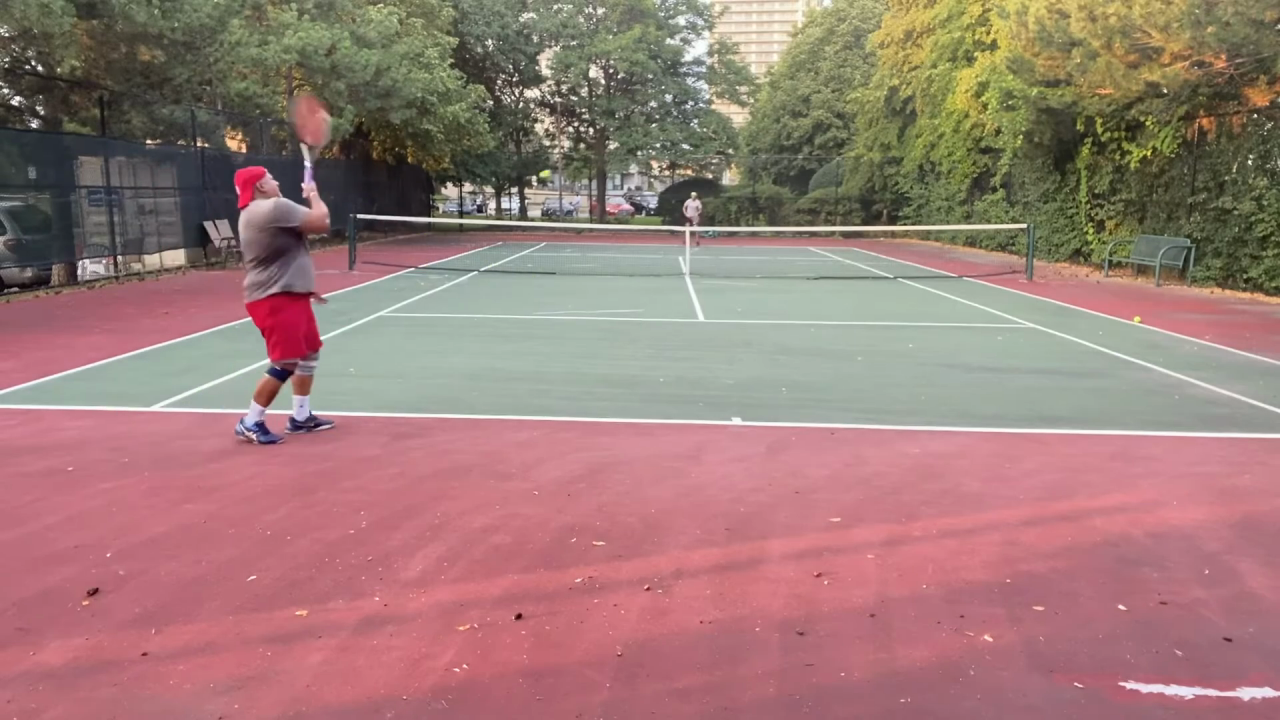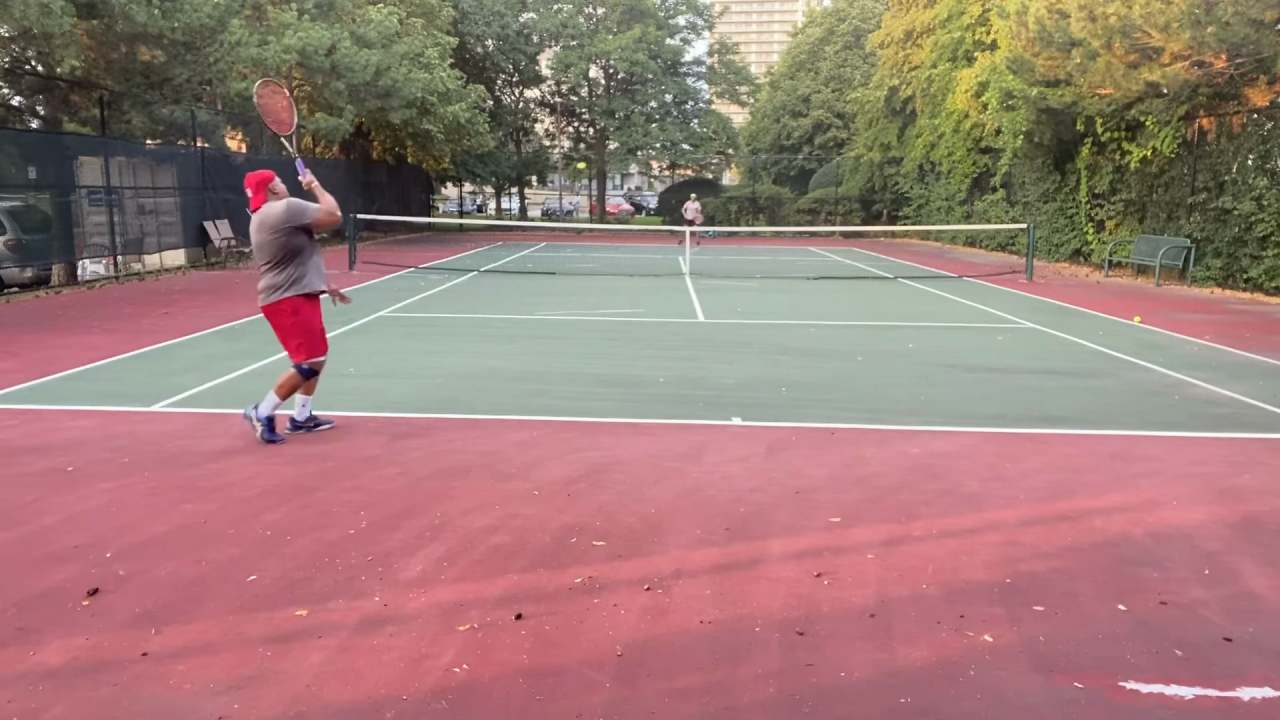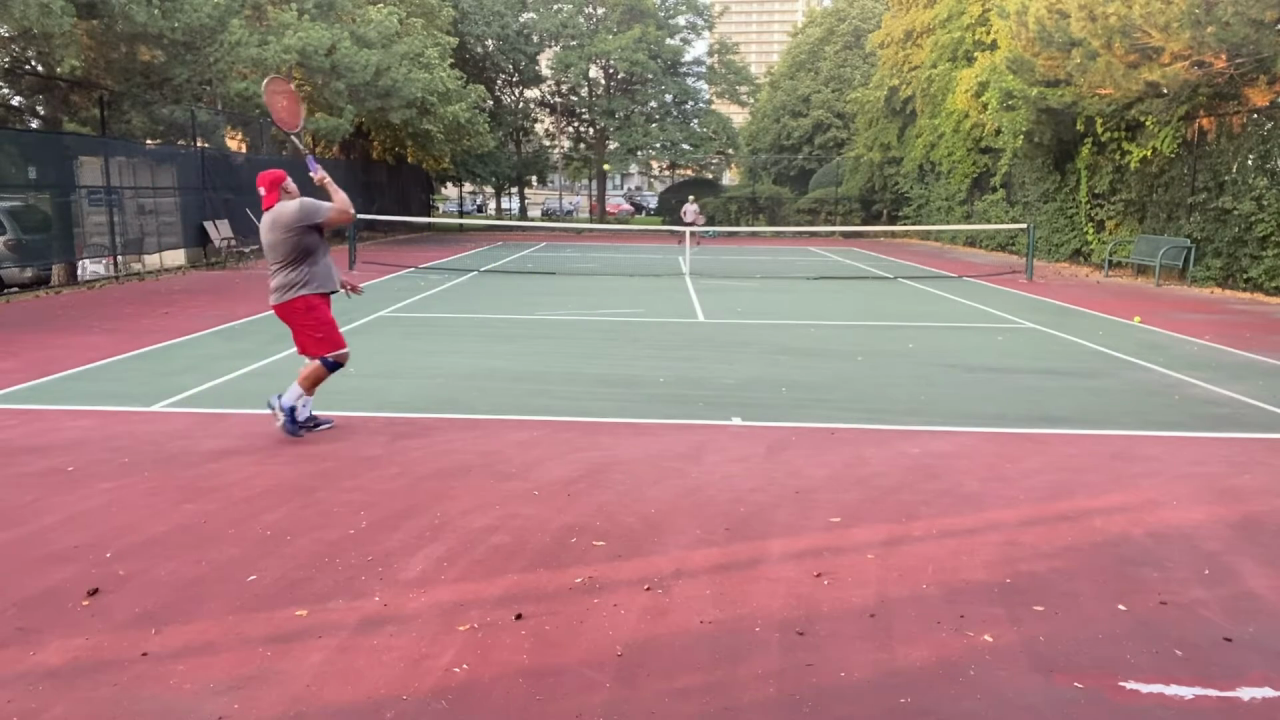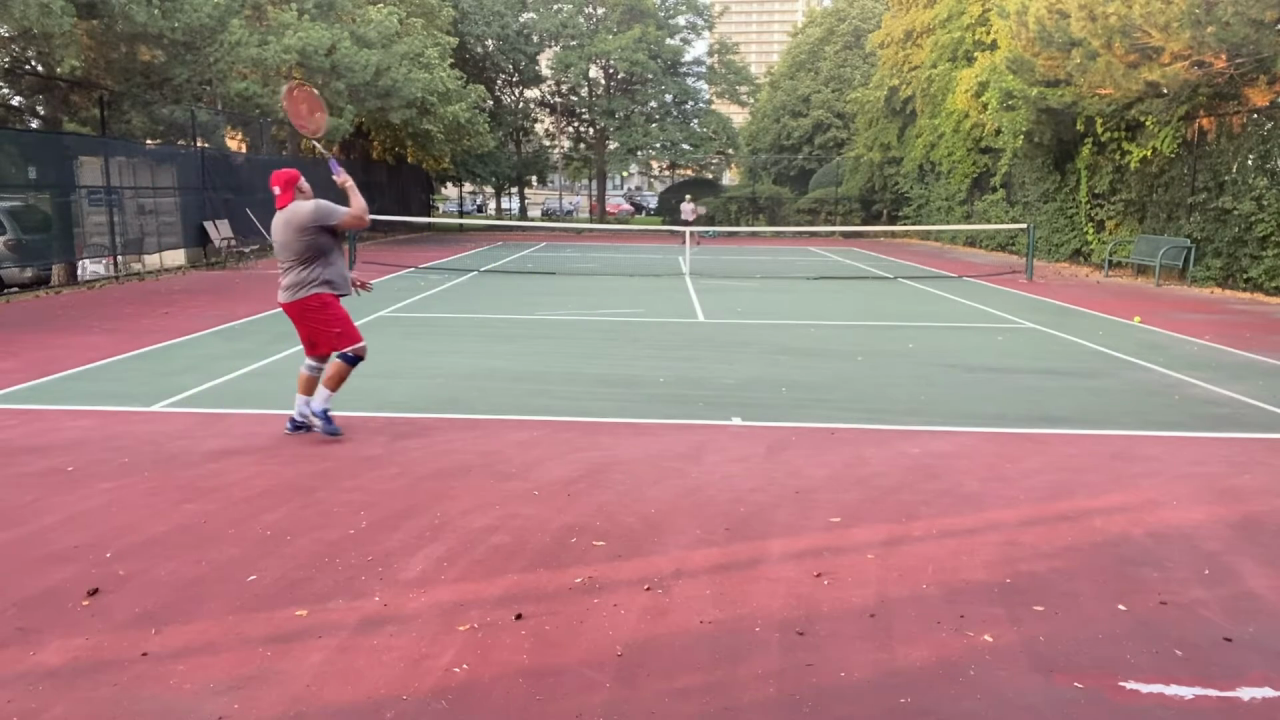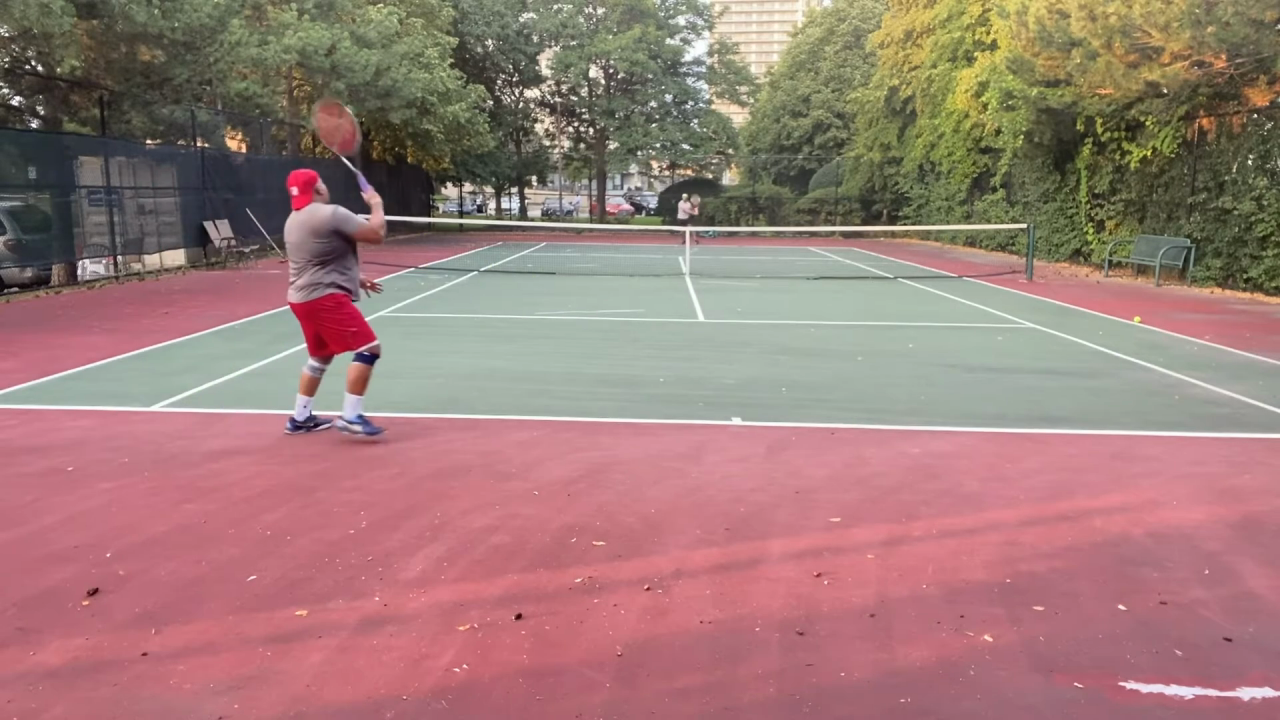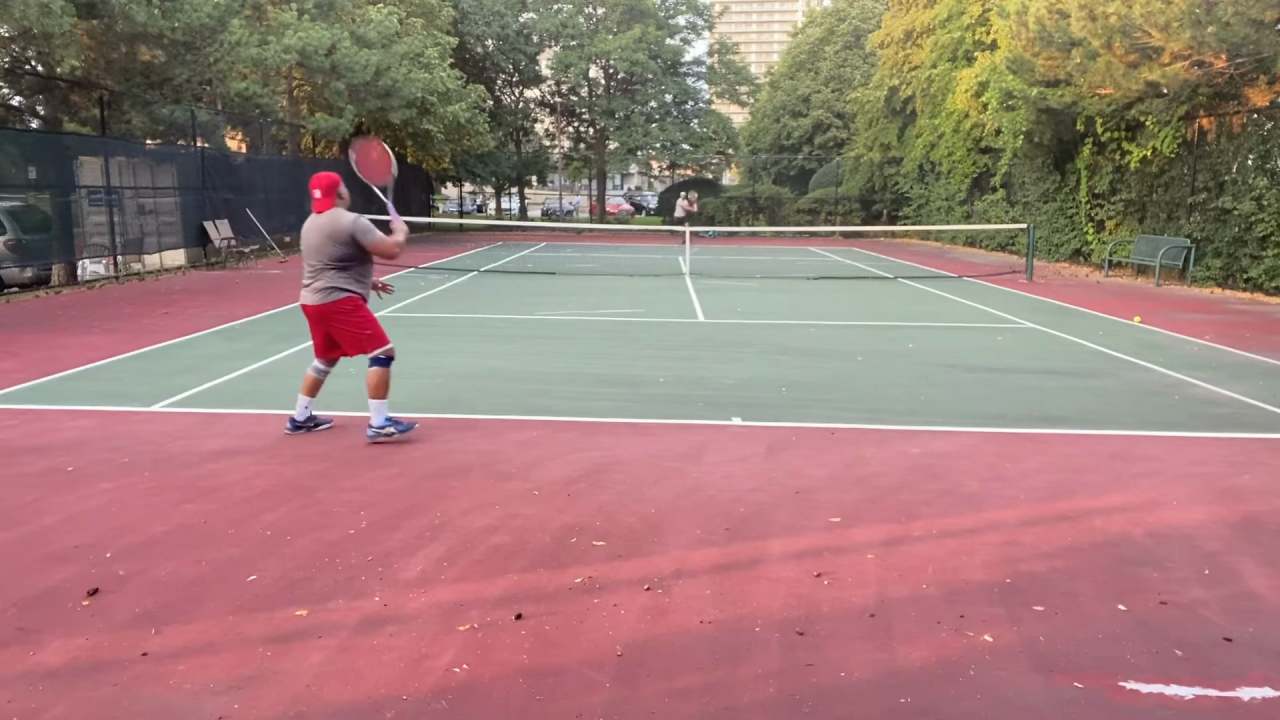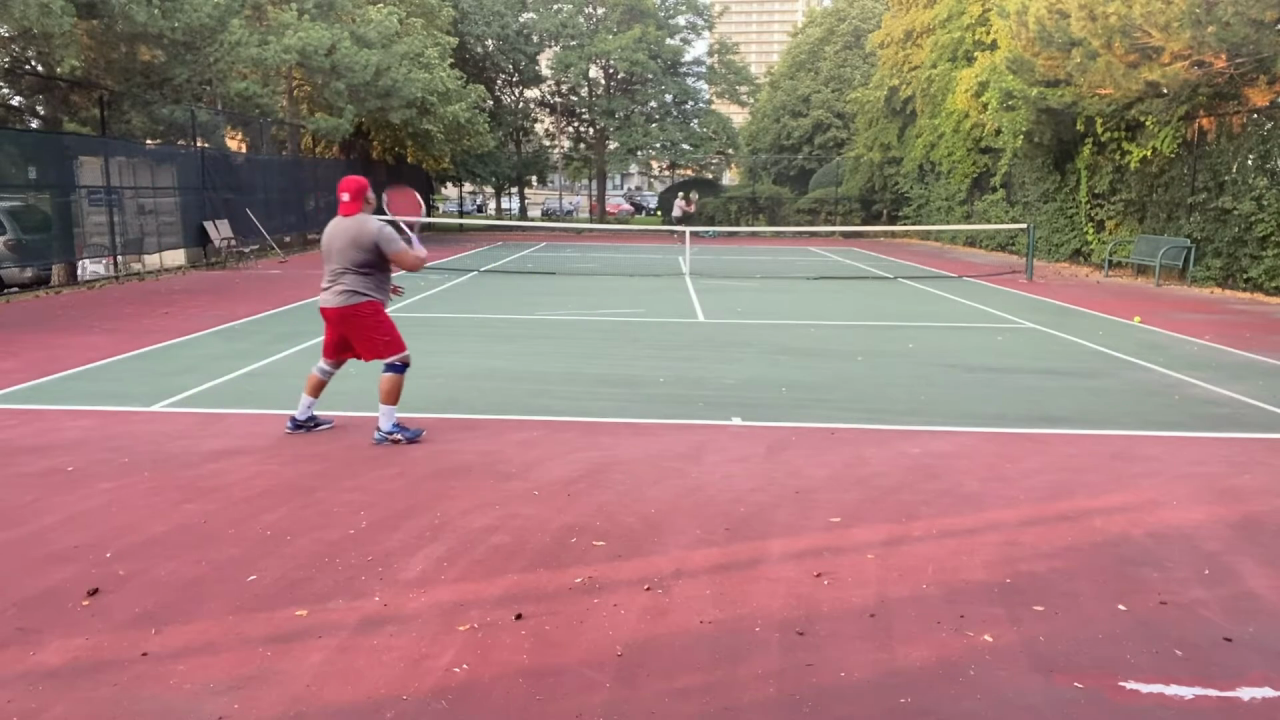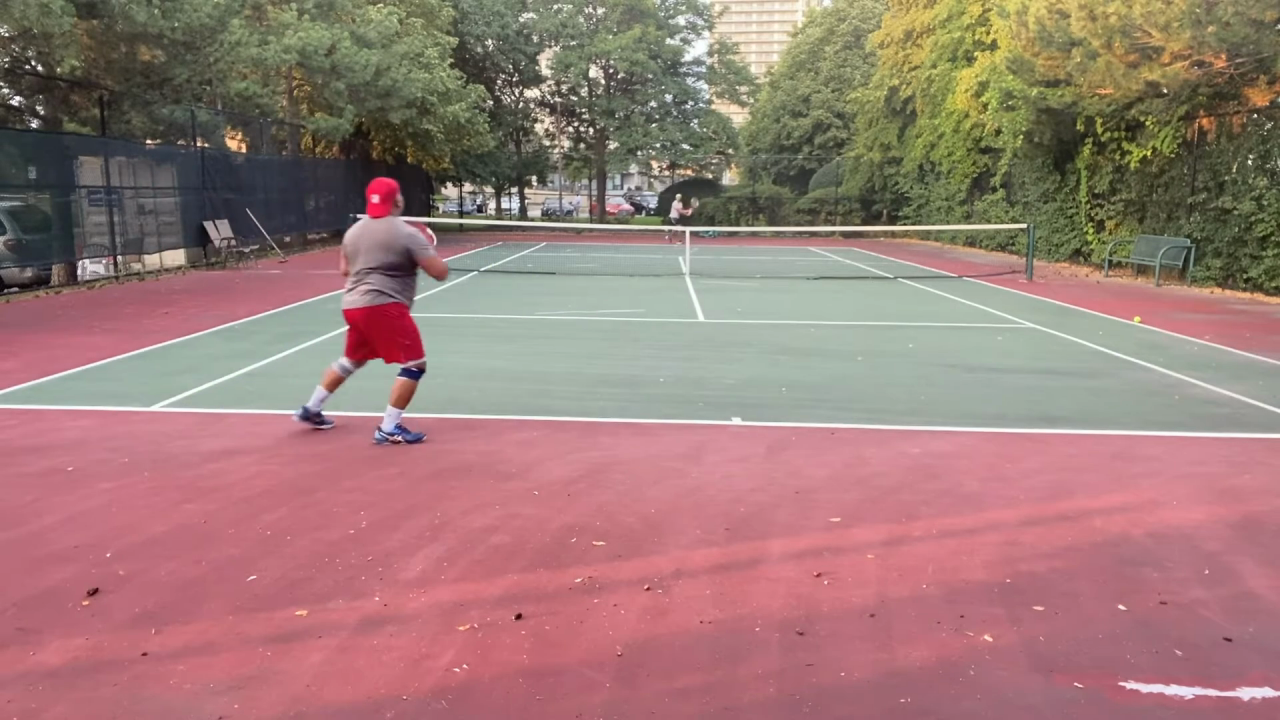
dt=0.1s
person 1, frame 1
left shoulder: (253, 214)
right shoulder: (274, 208)
right elbow: (322, 222)
left wrist: (307, 288)
right wrist: (313, 195)
left hip: (288, 294)
right hip: (275, 298)
left knee: (309, 352)
right knee: (285, 362)
left ankle: (301, 417)
right ankle: (251, 422)
person 1, frame 2
left shoulder: (262, 219)
right shoulder: (285, 209)
right elbow: (334, 216)
left wrist: (324, 285)
right wrist: (315, 186)
left hip: (295, 296)
right hip: (288, 300)
left knee: (311, 358)
right knee: (311, 363)
left ankle: (302, 416)
right ankle: (263, 412)
person 1, frame 3
left shoulder: (271, 219)
right shoulder: (298, 208)
right elbow: (347, 214)
left wrist: (338, 279)
right wrist: (328, 183)
left hip: (305, 295)
right hip: (301, 299)
left knee: (321, 354)
right knee: (336, 355)
left ankle: (301, 415)
right ankle: (287, 403)
person 1, frame 4
left shoulder: (282, 218)
right shoulder: (313, 209)
right elbow: (360, 219)
left wrist: (345, 277)
right wrist: (350, 188)
left hip: (296, 296)
right hip: (312, 297)
left knee: (318, 356)
right knee: (354, 350)
left ankle: (299, 417)
right ankle: (316, 408)
person 1, frame 5
left shoulder: (296, 220)
right shoulder: (330, 215)
right elbow: (376, 234)
left wrist: (355, 278)
right wrist: (376, 204)
left hip: (306, 298)
right hip: (325, 298)
left knee: (320, 357)
right knee: (369, 349)
left ankle: (300, 417)
right ankle: (350, 416)
person 1, frame 6
left shoulder: (312, 224)
right shoulder: (350, 222)
right elbow: (392, 250)
left wrist: (366, 280)
right wrist: (400, 230)
left hip: (315, 301)
right hip: (339, 301)
left knee: (324, 359)
right knee: (382, 354)
left ankle: (300, 417)
right ankle: (379, 423)
person 1, frame 7
left shoulder: (333, 227)
right shoulder: (376, 229)
right elbow: (412, 263)
left wrist: (380, 283)
right wrist: (421, 253)
left hip: (332, 303)
right hip: (357, 306)
left knee: (331, 360)
right knee: (398, 360)
left ankle: (300, 417)
right ankle: (387, 427)
person 1, frame 8
left shoulder: (355, 231)
right shoulder: (408, 234)
left elbow: (346, 271)
right elbow: (440, 272)
right wrist: (437, 261)
left hip: (354, 306)
right hip: (384, 307)
left knee: (351, 360)
right knee: (414, 366)
left ankle: (311, 408)
right ankle: (389, 428)
